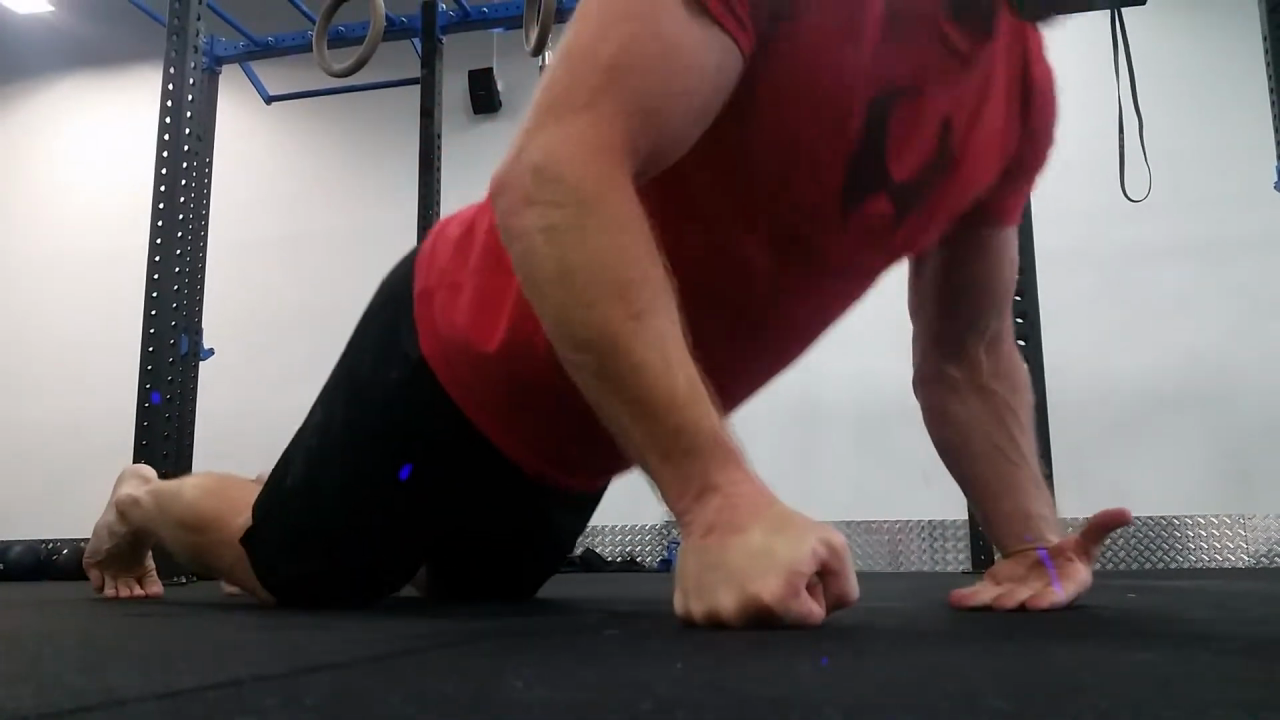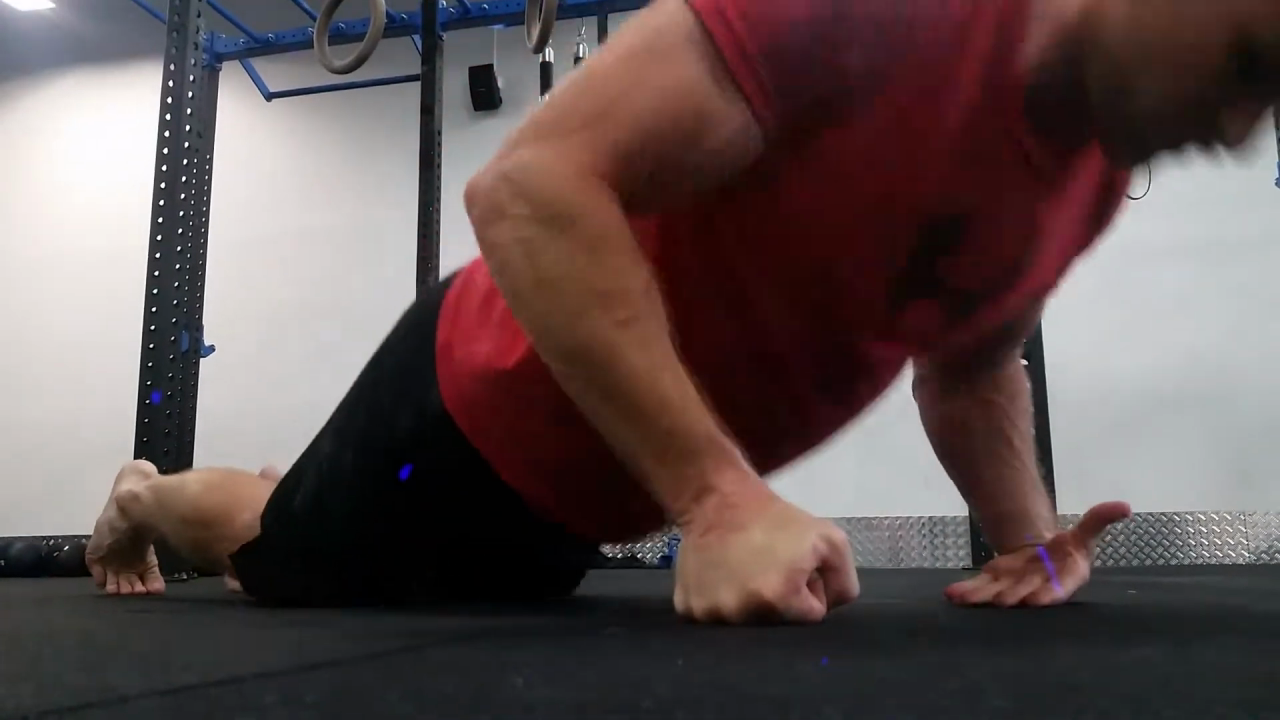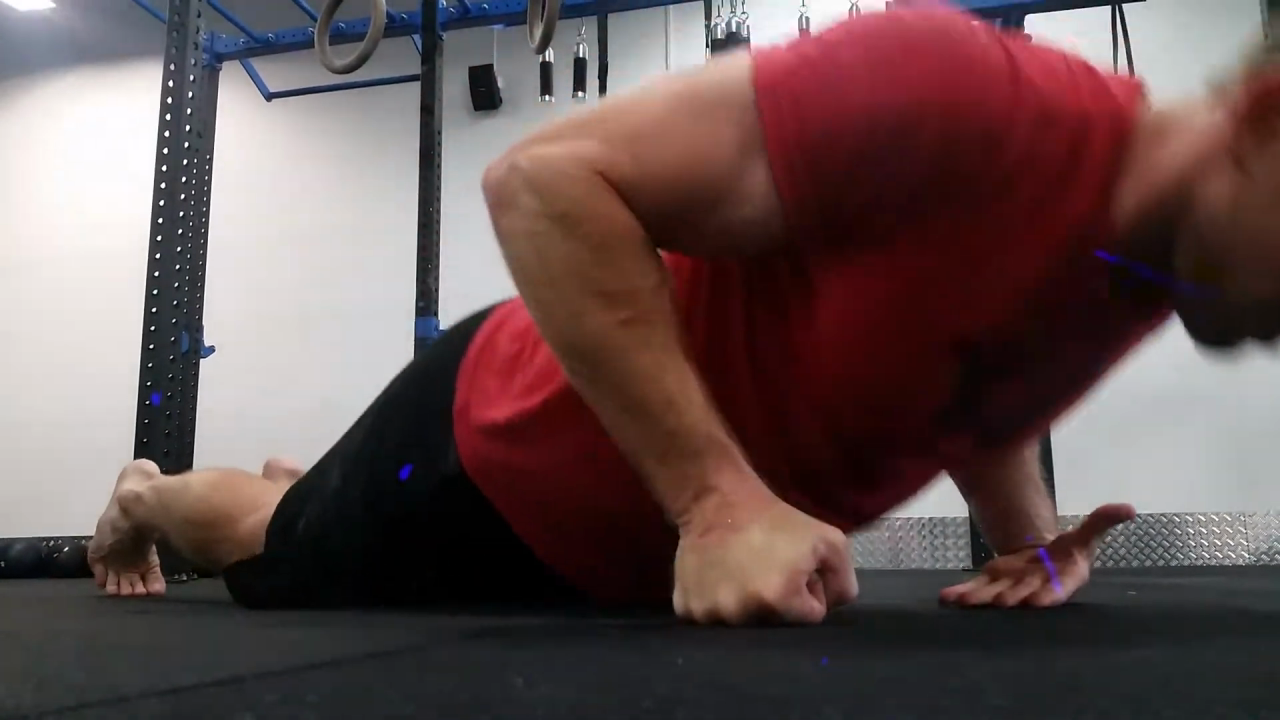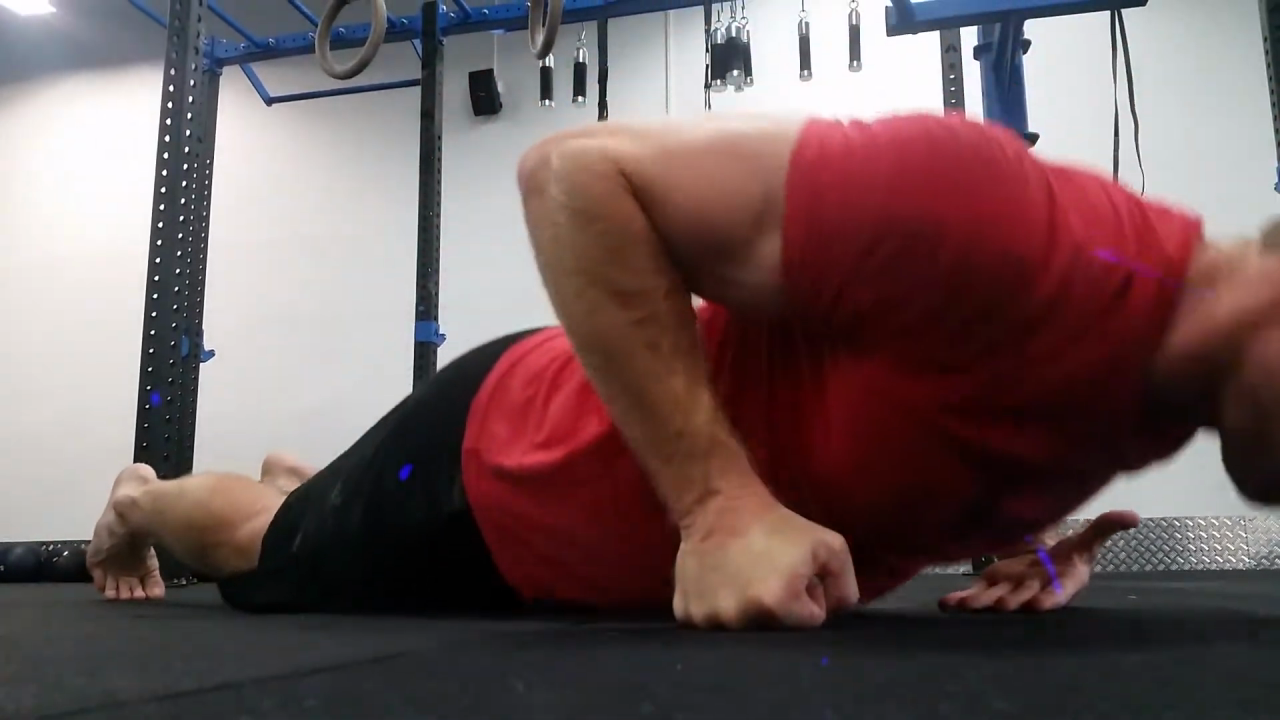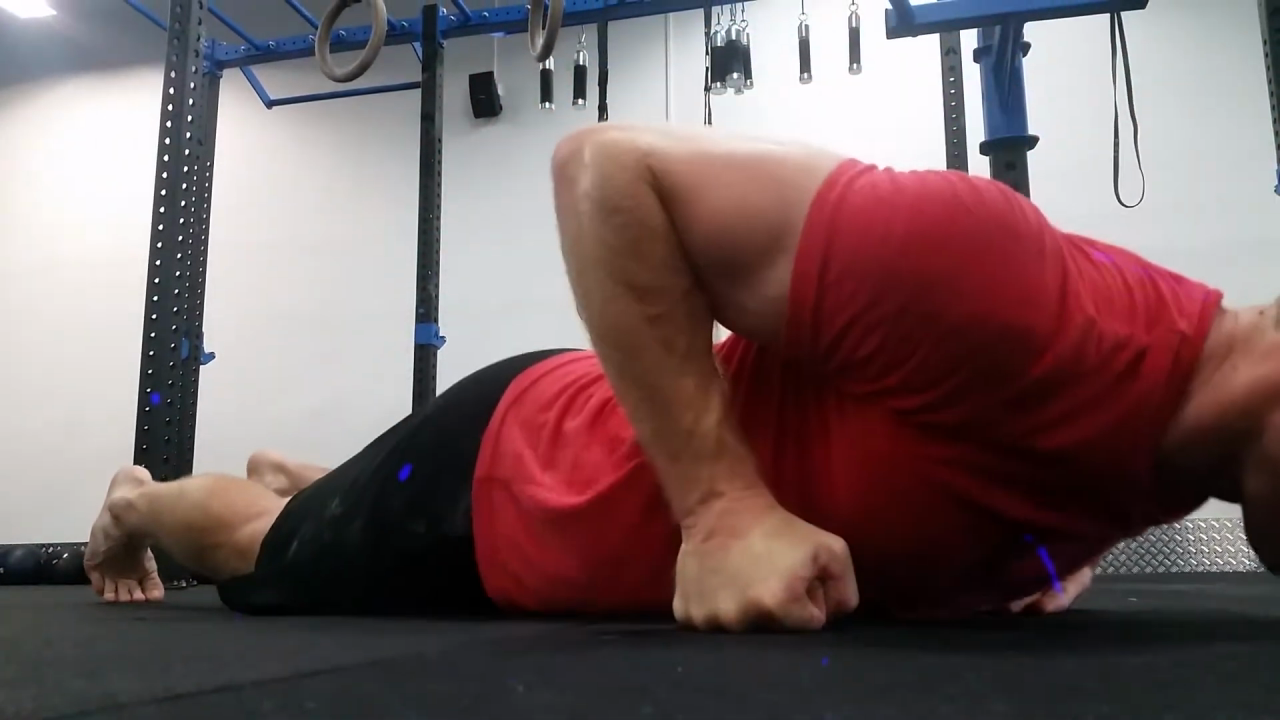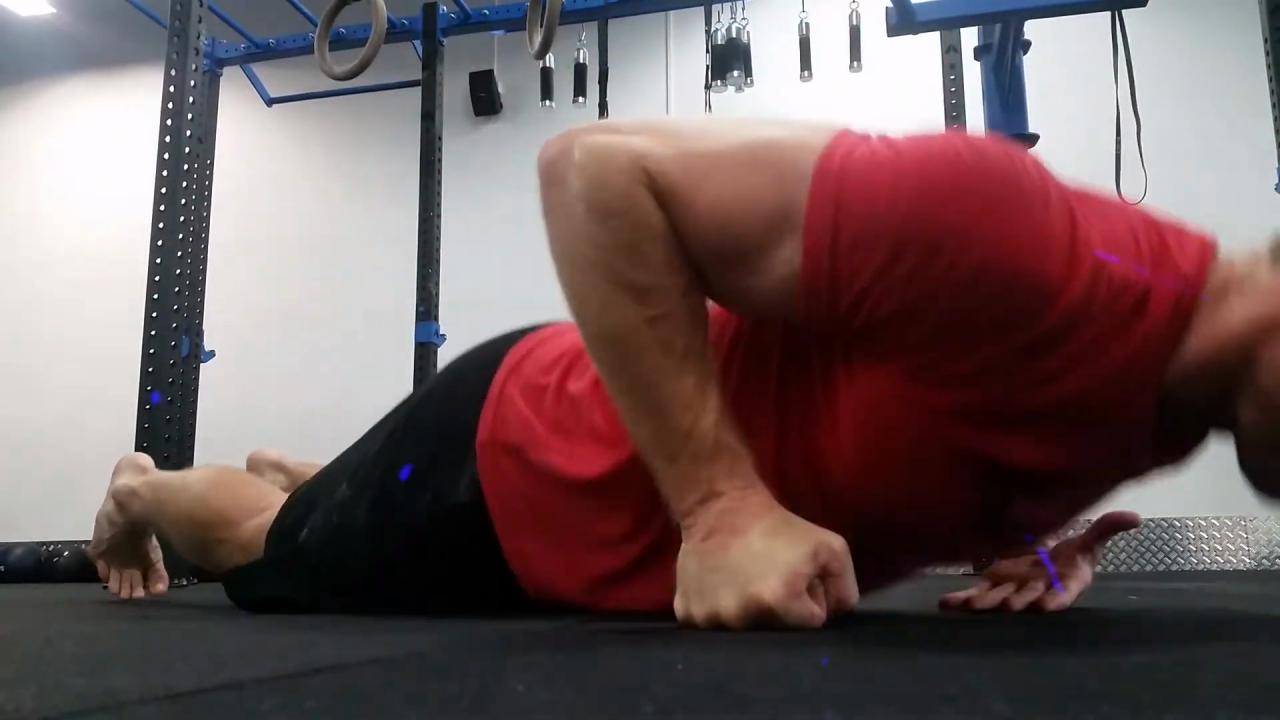
dt=0.2s
person 1, frame 1
left shoulder: (1027, 95)
left elbow: (968, 346)
right elbow: (555, 176)
left wrist: (1024, 543)
right wrist: (726, 501)
left hip: (601, 422)
right hip: (470, 368)
left knee: (448, 583)
right knee: (280, 573)
left ankle: (304, 498)
right ankle: (141, 501)
person 1, frame 2
left shoulder: (1100, 165)
left elbow: (965, 358)
right elbow: (529, 187)
left wrist: (1024, 538)
right wrist: (722, 499)
right hip: (489, 405)
left knee: (450, 597)
right knee: (286, 566)
left ankle: (323, 486)
right ankle: (148, 495)
person 1, frame 3
left shoulder: (1162, 251)
right shoulder: (969, 101)
right elbow: (544, 181)
left wrist: (1023, 537)
right wrist: (721, 501)
right hip: (504, 444)
right knee: (277, 567)
left ankle: (315, 475)
right ankle: (145, 495)
person 1, frame 4
left shoulder: (1180, 353)
right shoulder: (1002, 237)
right elbow: (575, 174)
left wrist: (1012, 527)
right wrist: (723, 506)
right hip: (510, 480)
right knee: (280, 567)
left ankle: (305, 481)
right ankle: (143, 501)
person 1, frame 5
left shoulder: (1182, 406)
right shoulder: (1026, 307)
right elbow: (606, 168)
left wrist: (1022, 548)
right wrist: (727, 507)
right hip: (514, 501)
right knee: (278, 567)
left ankle: (299, 480)
right ankle: (141, 501)
person 1, frame 6
left shoulder: (1175, 368)
right shoulder: (1020, 241)
right elbow: (595, 172)
left wrist: (1020, 541)
right wrist: (729, 508)
right hip: (524, 477)
right knee: (284, 568)
left ankle: (291, 477)
right ankle: (147, 492)
